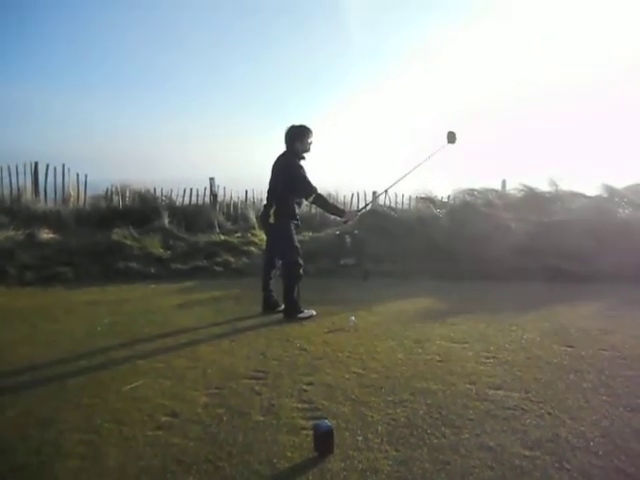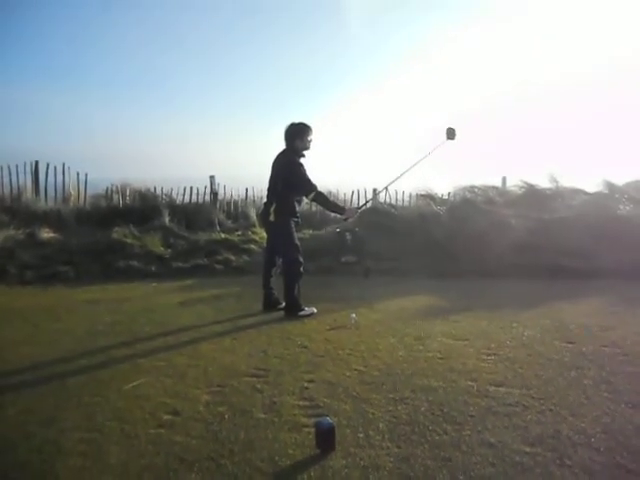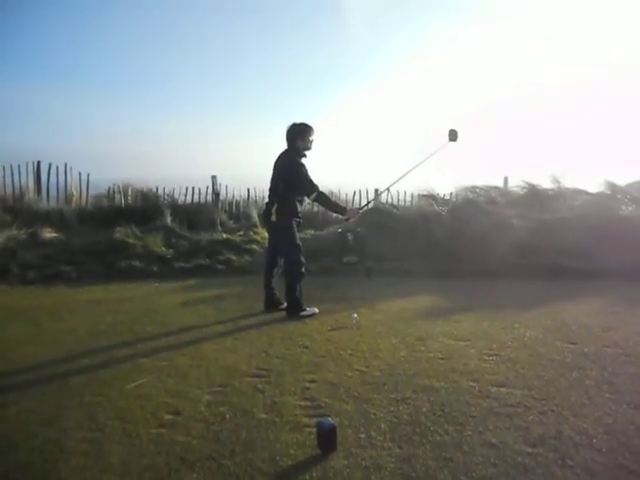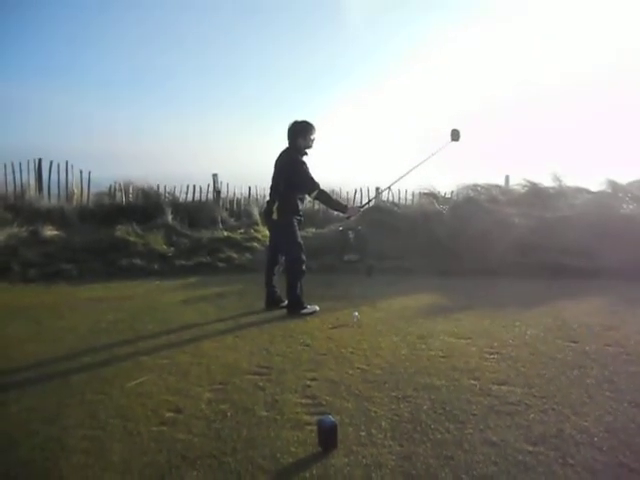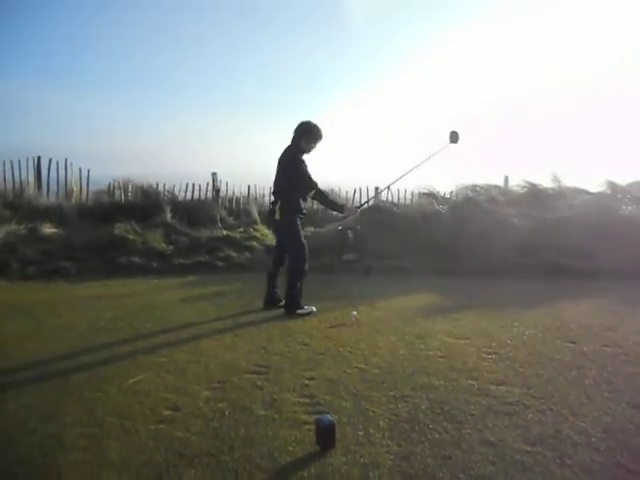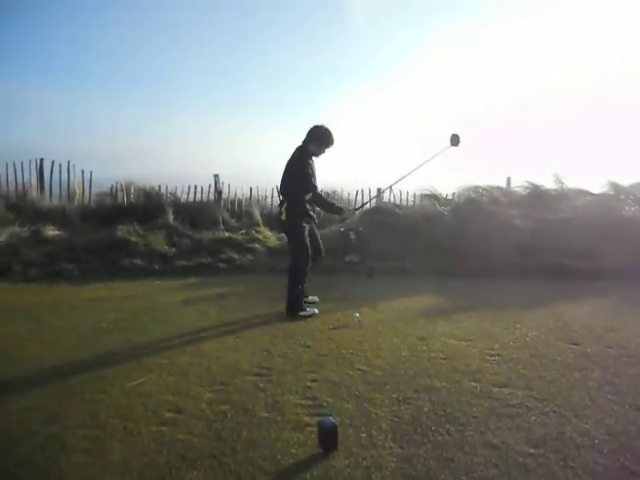
dt=0.2s
person 1, frame 1
left shoulder: (285, 160)
right shoulder: (292, 165)
right elbow: (314, 196)
right wrist: (342, 213)
left hip: (274, 217)
right hip: (281, 220)
left knee: (272, 260)
right knee: (293, 263)
left ankle: (269, 303)
right ankle: (292, 308)
person 1, frame 2
left shoulder: (285, 158)
right shoulder: (292, 163)
right elbow: (314, 194)
right wrist: (342, 210)
left hip: (274, 215)
right hip: (281, 218)
left knee: (272, 258)
right knee: (294, 261)
left ankle: (270, 300)
right ankle: (293, 306)
person 1, frame 3
left shoulder: (286, 158)
right shoulder: (293, 163)
right elbow: (315, 194)
right wrist: (343, 211)
left hip: (276, 215)
right hip: (283, 218)
left knee: (274, 259)
right knee: (295, 261)
left ankle: (272, 301)
right ankle: (295, 307)
person 1, frame 4
left shoulder: (288, 156)
right shoulder: (295, 162)
right elbow: (316, 192)
right wrist: (344, 209)
left hip: (278, 213)
right hip: (284, 216)
left knee: (275, 257)
right knee: (296, 259)
left ankle: (273, 298)
right ankle: (296, 304)
person 1, frame 5
left shoulder: (290, 155)
right shoulder: (295, 160)
right elbow: (314, 191)
right wrist: (341, 208)
left hip: (283, 213)
right hip: (287, 215)
left knee: (281, 257)
right knee: (299, 258)
left ankle: (272, 298)
right ankle: (293, 304)
person 1, frame 6
left shoulder: (303, 157)
right shoulder: (301, 162)
right elbow: (312, 195)
left wrist: (311, 214)
right wrist: (340, 211)
left hip: (302, 214)
right hip: (294, 216)
left knee: (316, 252)
right knee: (302, 259)
left ankle: (299, 293)
right ankle: (295, 306)
